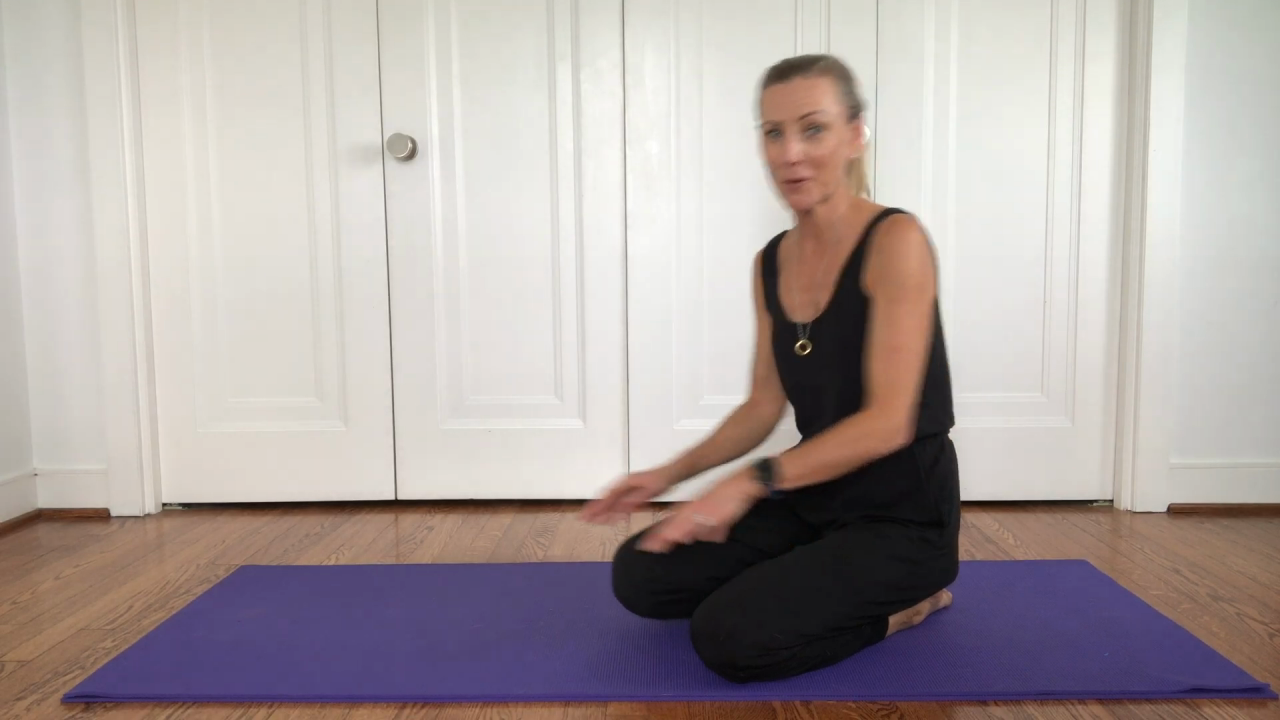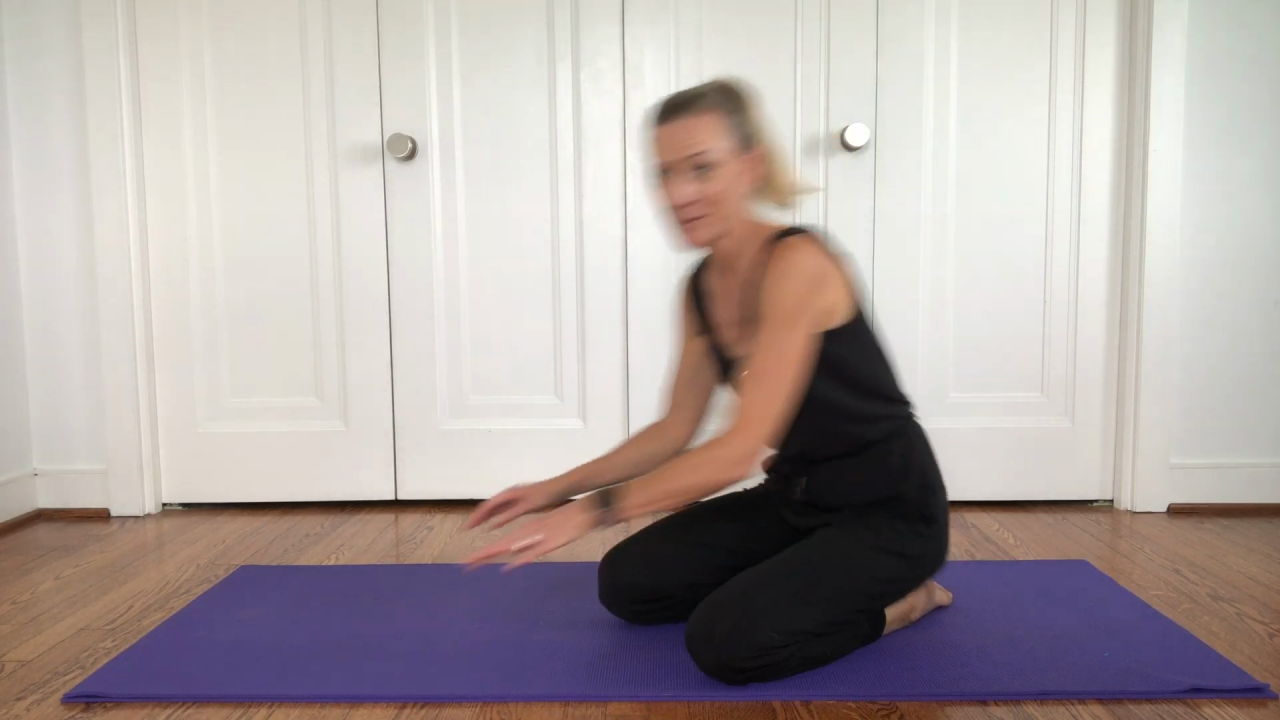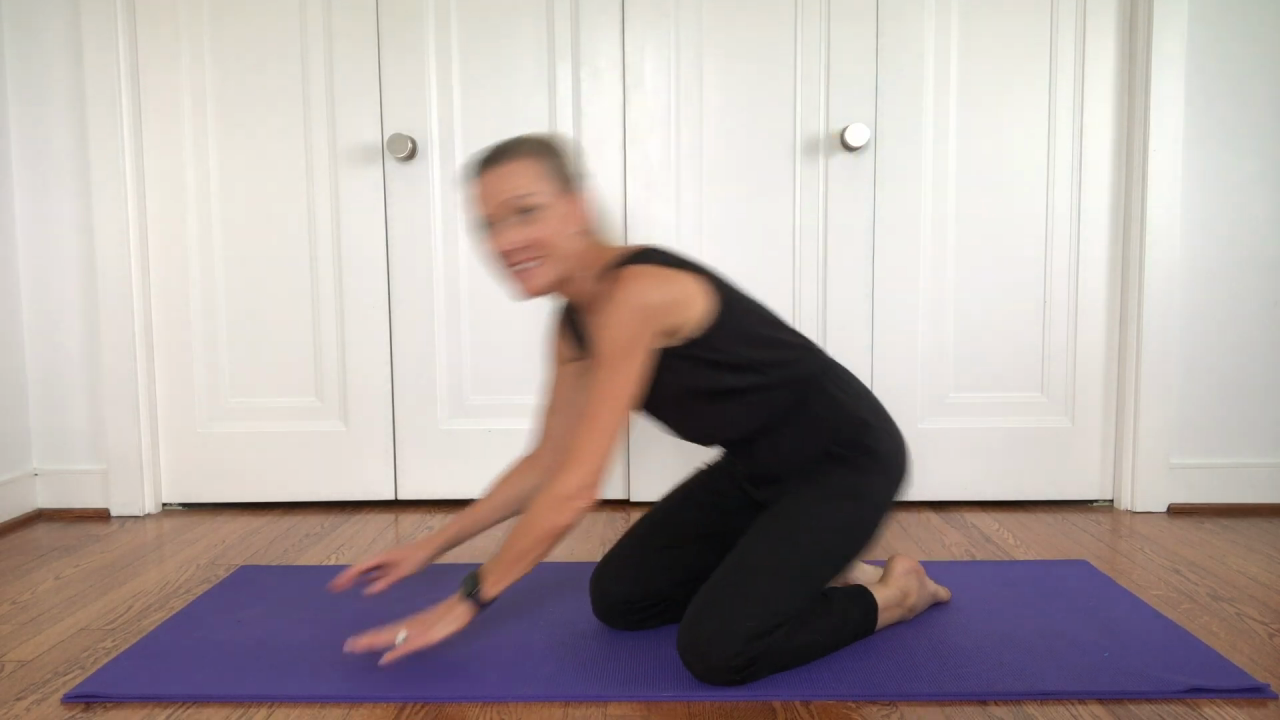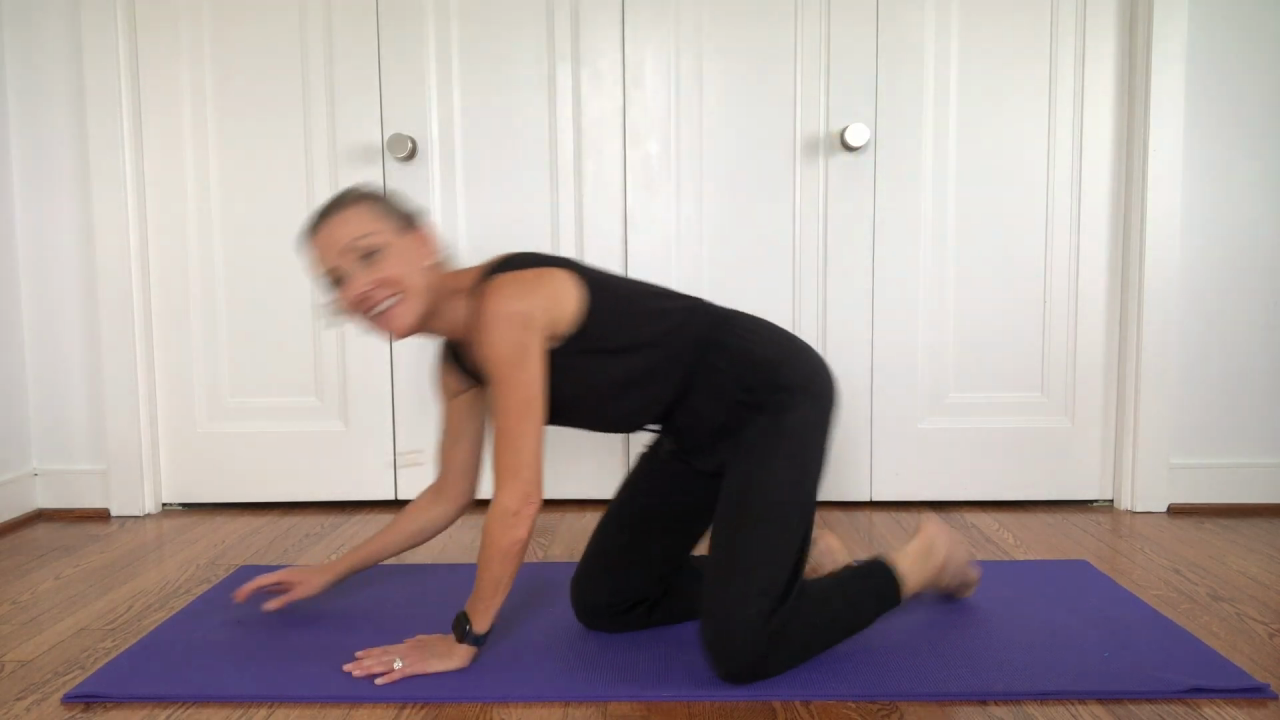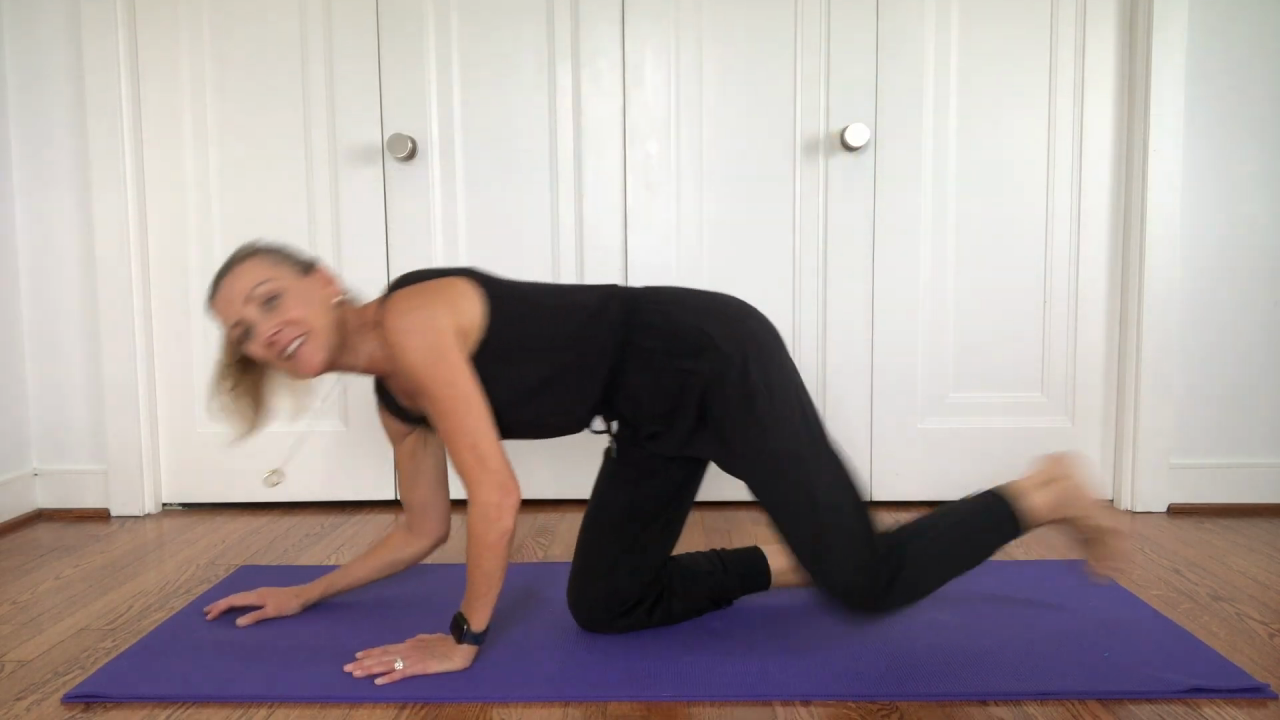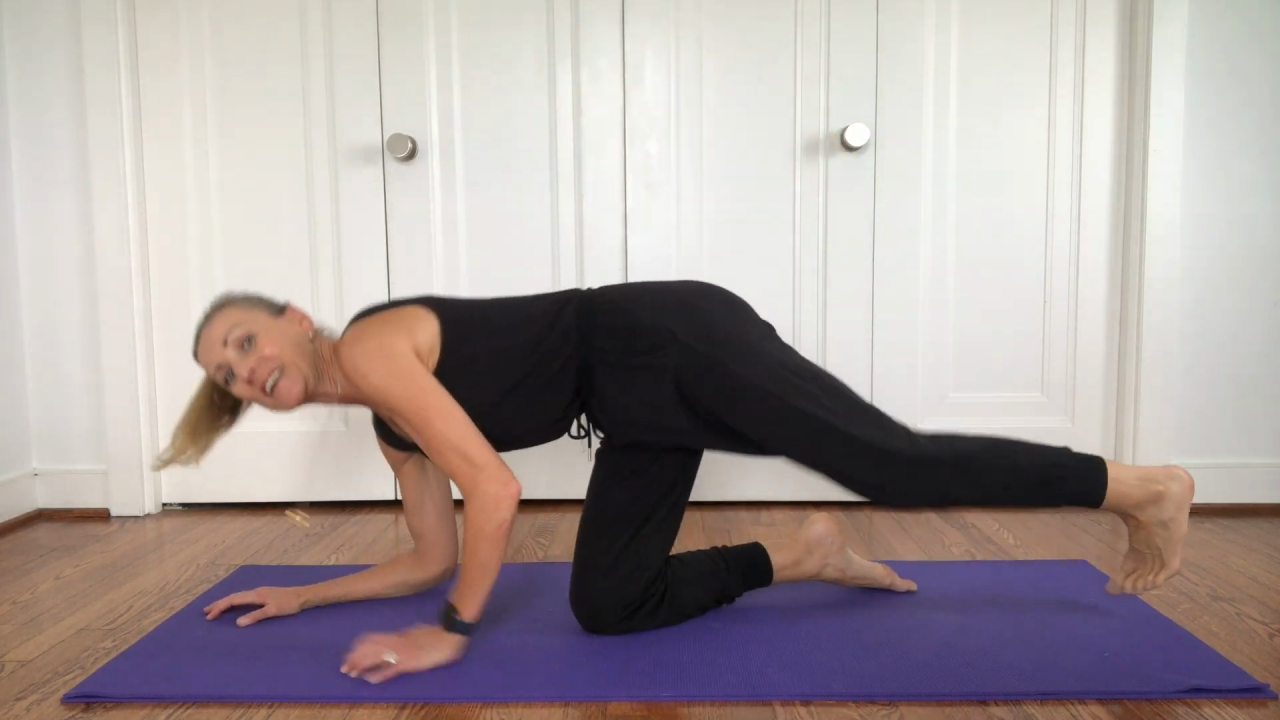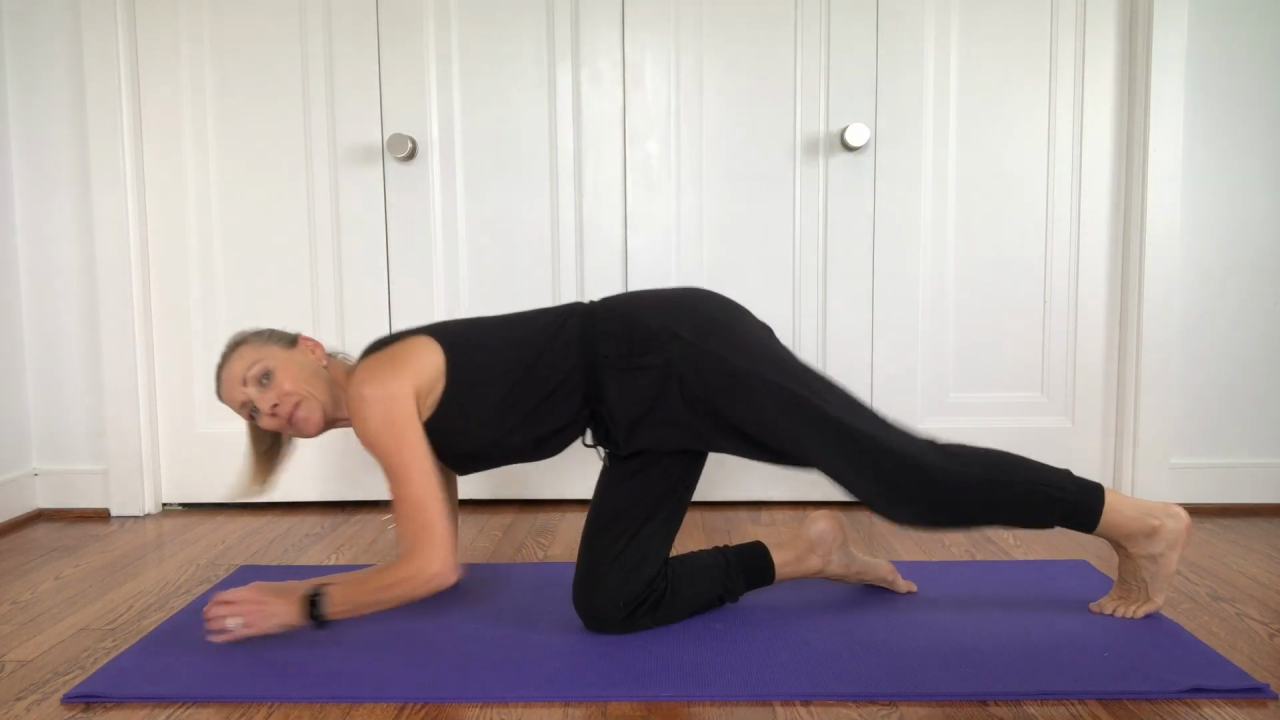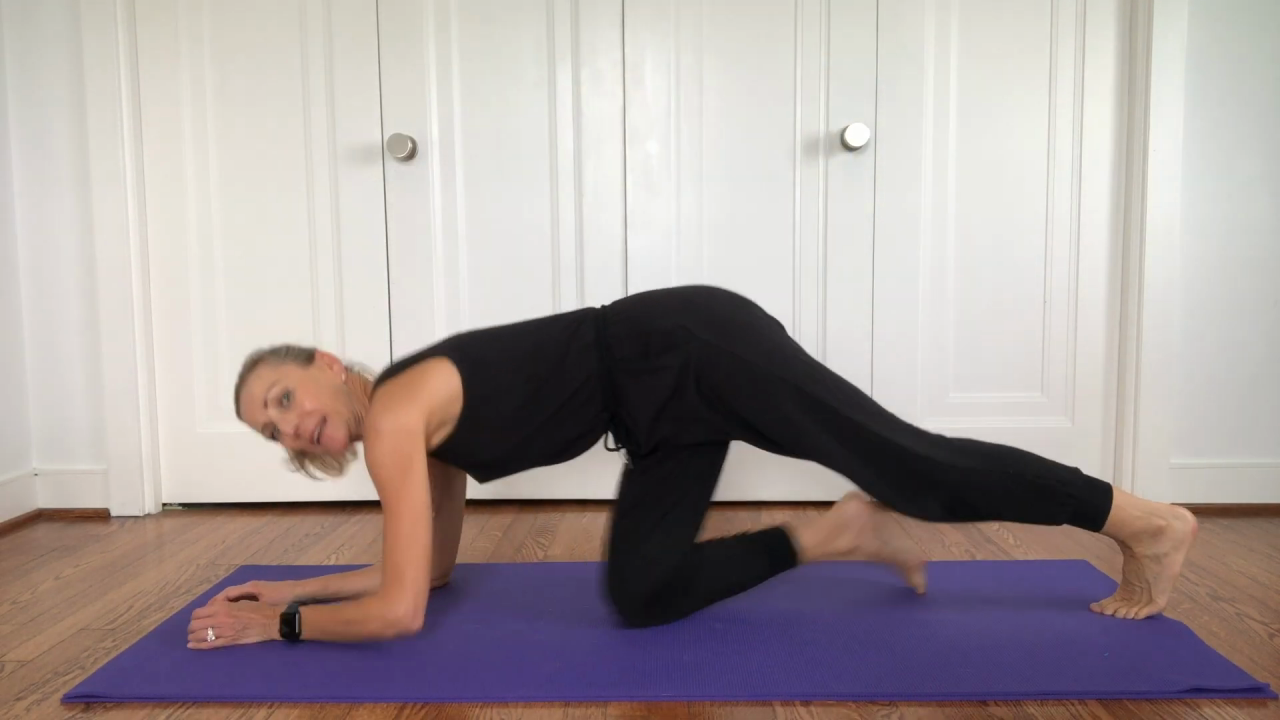
dt=0.2s
person 1, frame 1
left shoulder: (896, 240)
right shoulder: (771, 263)
left elbow: (888, 423)
right elbow: (763, 409)
left wrist: (751, 484)
right wrist: (667, 474)
left hip: (903, 514)
right hip: (816, 496)
left knee: (730, 639)
right knee: (643, 576)
left ankle: (904, 605)
right ankle: (839, 583)
person 1, frame 2
left shoulder: (798, 266)
right shoulder: (700, 289)
left elbow: (744, 446)
right elbow: (675, 429)
left wrist: (598, 509)
right wrist: (556, 488)
left hip: (889, 508)
right hip: (800, 496)
left knee: (726, 643)
right knee: (630, 586)
left ankle: (893, 601)
right ankle: (828, 574)
person 1, frame 3
left shoulder: (635, 296)
right shoulder: (574, 323)
left elbow: (572, 492)
right elbow: (547, 463)
left wrist: (471, 602)
right wrist: (429, 548)
left hip: (842, 455)
right hip: (763, 457)
left knee: (716, 649)
right knee: (620, 598)
left ankle: (888, 592)
right ankle: (809, 549)
person 1, frame 4
left shoulder: (504, 308)
right shoulder: (459, 356)
left elbow: (518, 502)
right elbow: (444, 499)
left wrist: (466, 639)
right wrist: (330, 573)
left hip: (772, 394)
right hip: (697, 416)
left knee: (743, 647)
right knee: (603, 602)
left ankle: (912, 567)
right ankle: (796, 557)
person 1, frame 5
left shoulder: (410, 323)
right shoulder: (394, 391)
left elbow: (497, 494)
right elbow: (421, 529)
left wrist: (465, 639)
right wrist: (306, 593)
left hip: (708, 356)
right hip: (656, 403)
left knee: (865, 584)
right knee: (605, 606)
left ankle: (1042, 496)
right ankle: (791, 560)
person 1, frame 6
left shoulder: (372, 352)
right shoulder: (393, 422)
left elbow: (498, 493)
right elbow: (434, 555)
left wrist: (453, 631)
right wrist: (303, 595)
left hip: (672, 342)
right hip: (642, 403)
left knee: (894, 464)
right knee: (607, 607)
left ankle: (1138, 487)
right ankle: (798, 555)
person 1, frame 7
left shoulder: (378, 385)
right shoulder: (415, 422)
left elbow: (435, 566)
right elbow: (430, 559)
left wrist: (305, 610)
right wrist: (305, 583)
left hip: (676, 351)
right hip: (654, 410)
left knee: (900, 472)
right knee: (609, 607)
left ankle: (1140, 520)
right ankle: (804, 553)
person 1, frame 8
left shoulder: (396, 415)
right shoulder: (415, 422)
left elbow: (400, 610)
right elbow: (428, 566)
left wrist: (279, 625)
right wrist: (298, 587)
left hip: (690, 346)
right hip: (673, 387)
left knee: (902, 464)
right knee: (641, 597)
left ankle: (1143, 521)
right ankle: (831, 533)
